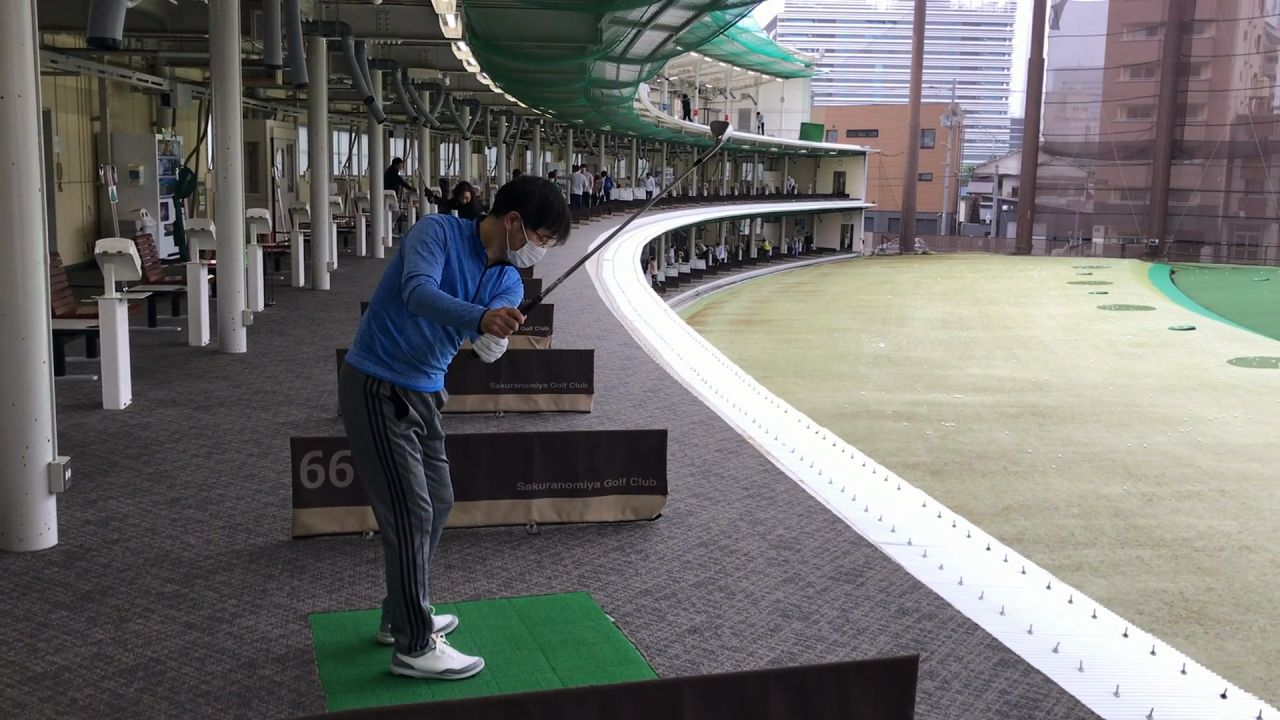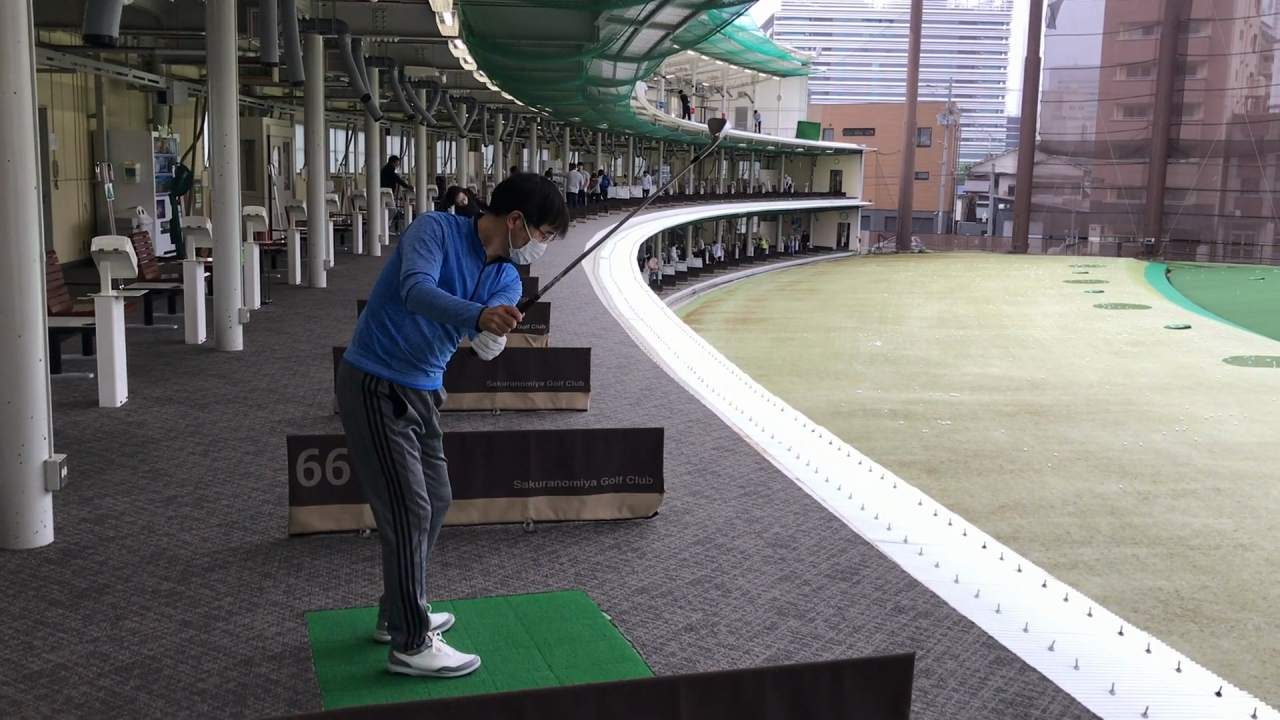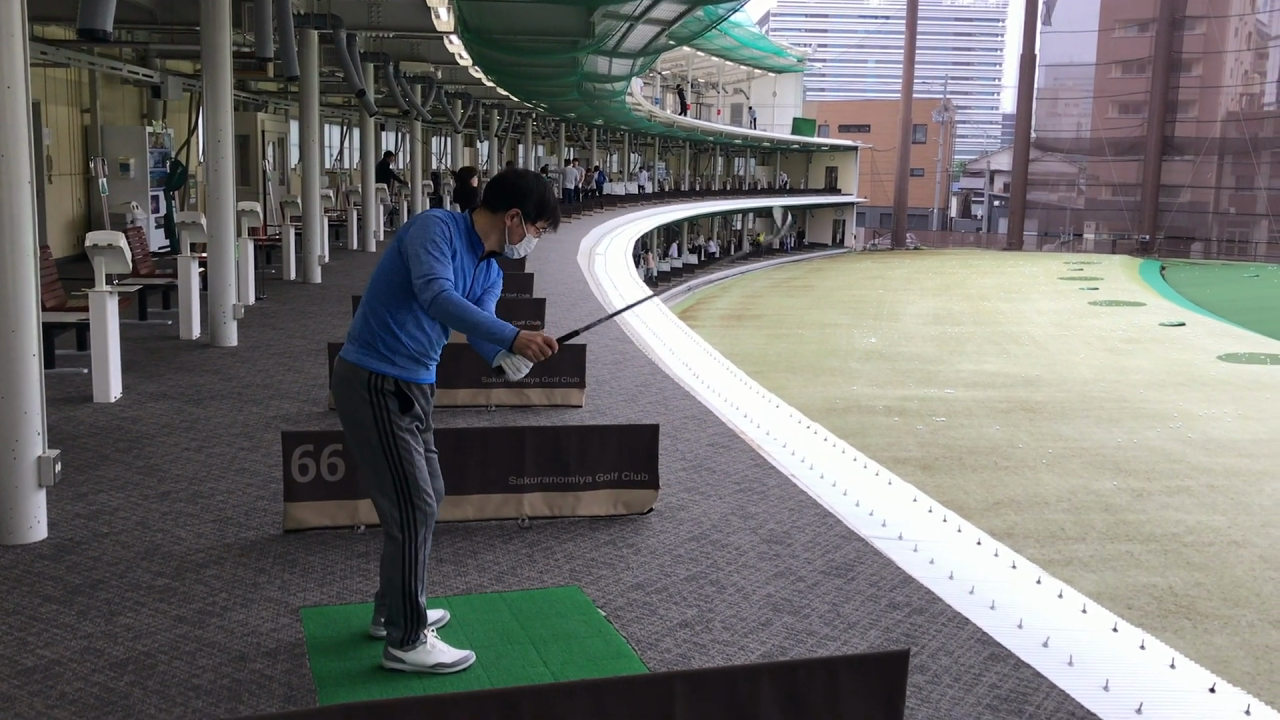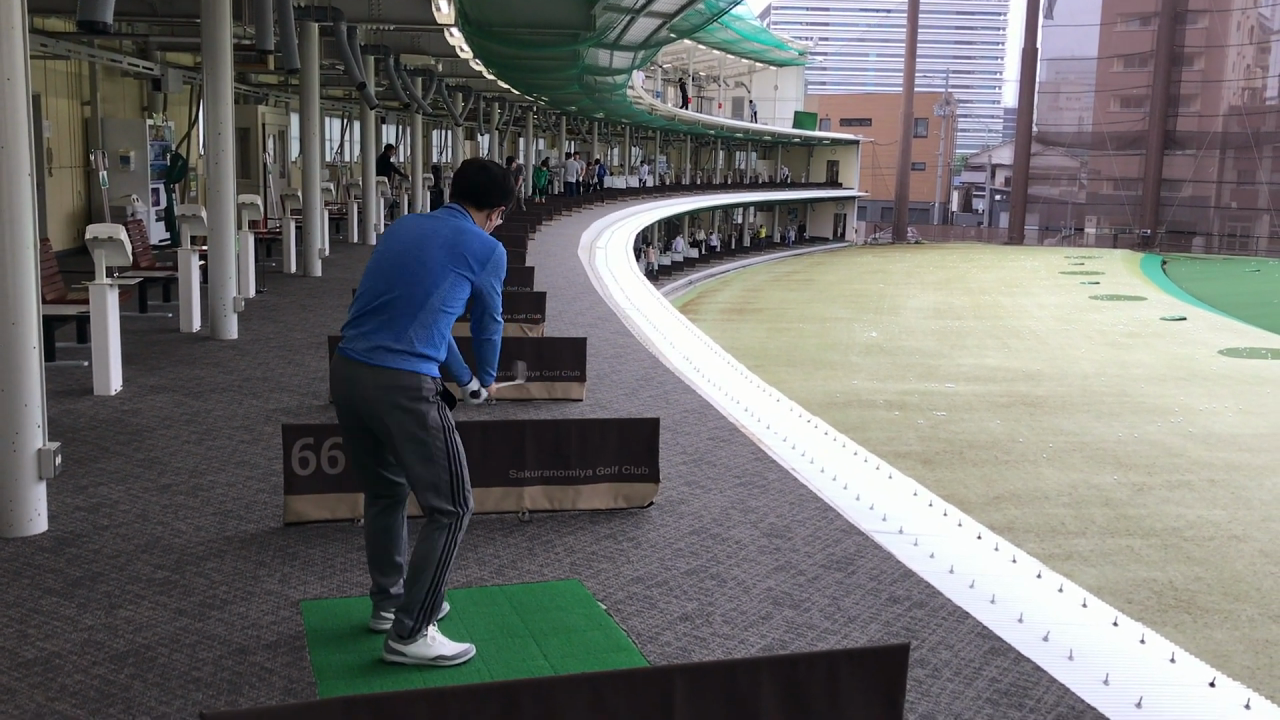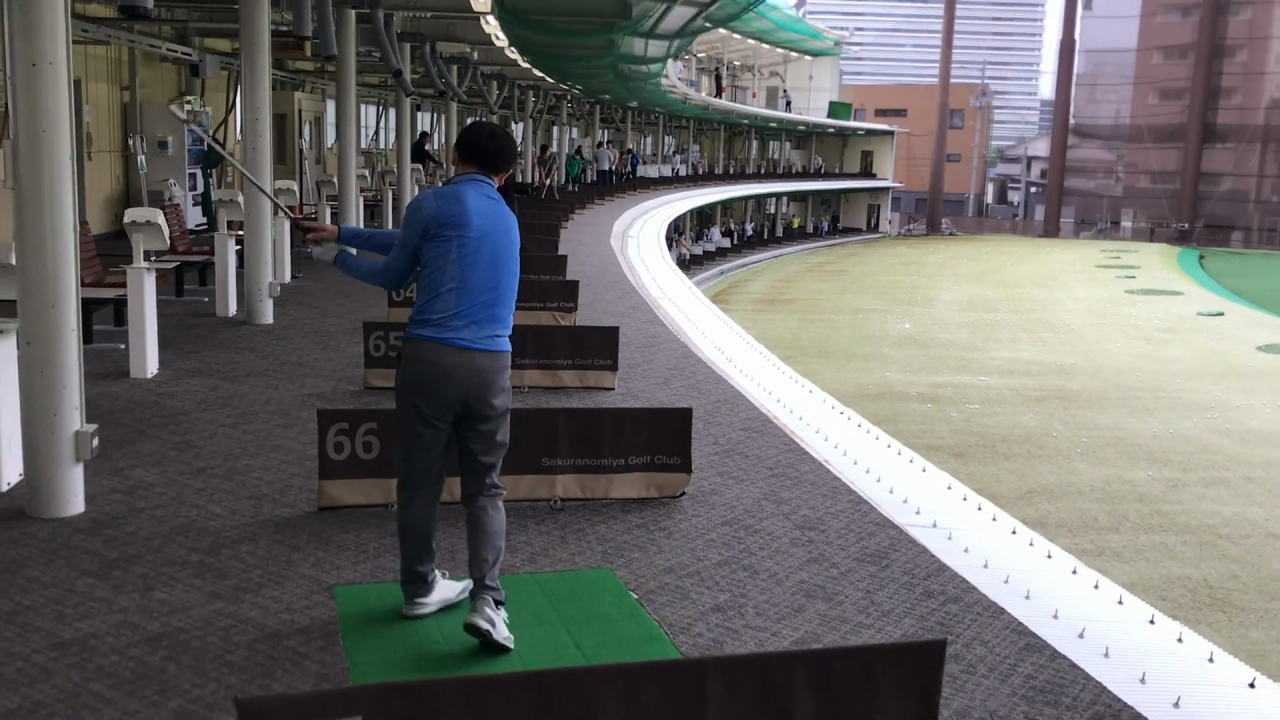
dt=0.5s
person 1, frame 1
left shoulder: (509, 282)
right shoulder: (437, 231)
left elbow: (489, 330)
right elbow: (418, 292)
left wrist: (494, 336)
right wrist: (481, 318)
left hip: (424, 392)
right hip: (377, 387)
left knee: (436, 504)
right knee: (411, 513)
left ankle: (402, 615)
right ankle: (414, 645)
person 1, frame 2
left shoulder: (507, 279)
right shoulder: (434, 229)
left elbow: (486, 328)
right elbow: (416, 289)
left wrist: (492, 335)
right wrist: (479, 315)
left hip: (422, 391)
right hip: (374, 385)
left knee: (434, 501)
right knee: (408, 511)
left ankle: (398, 613)
right ankle: (410, 644)
person 1, frame 3
left shoulder: (490, 273)
right shoulder: (434, 227)
left elbow: (482, 332)
right elbow: (435, 297)
left wrist: (512, 354)
right wrist: (513, 335)
left hip: (410, 385)
right hip: (373, 381)
left knee: (423, 497)
right knee: (413, 507)
left ankle: (393, 610)
right ankle: (406, 640)
person 1, frame 4
left shoulder: (401, 227)
right shoulder: (489, 252)
right elbow: (488, 328)
left wrist: (460, 376)
right wrist: (484, 379)
left hip: (348, 372)
right hip: (404, 386)
left knee: (384, 492)
right knee: (449, 508)
left ankle: (388, 601)
right ankle: (408, 633)
person 1, frame 5
left shoulder: (433, 203)
right shoulder: (507, 219)
left elbow: (395, 274)
left wrist: (340, 255)
right wrist: (343, 233)
left hip: (431, 358)
right hip: (491, 364)
left knee: (419, 483)
right knee: (485, 487)
left ankle: (420, 588)
right ankle: (486, 598)
